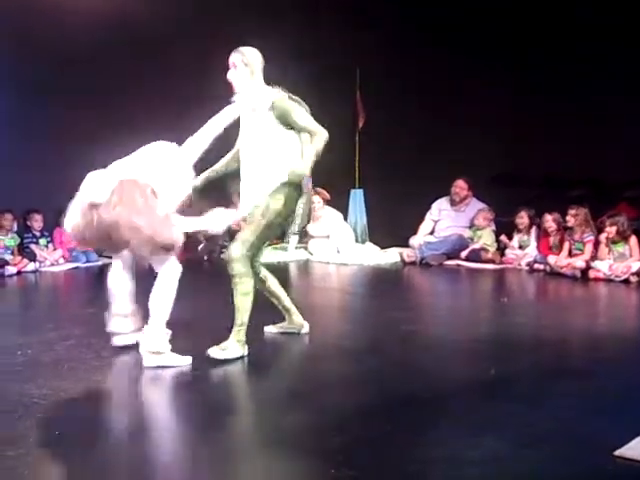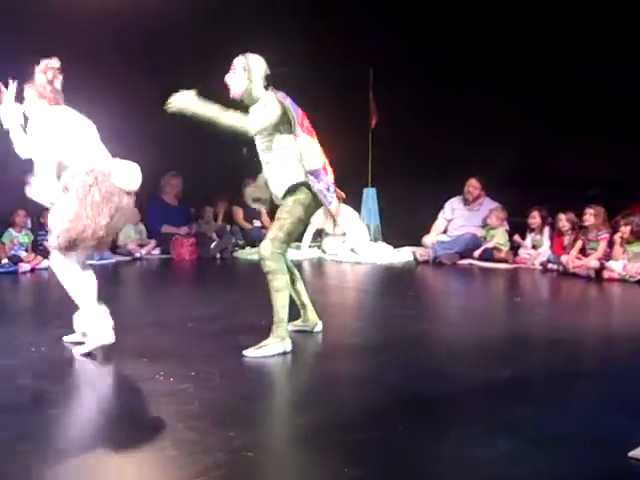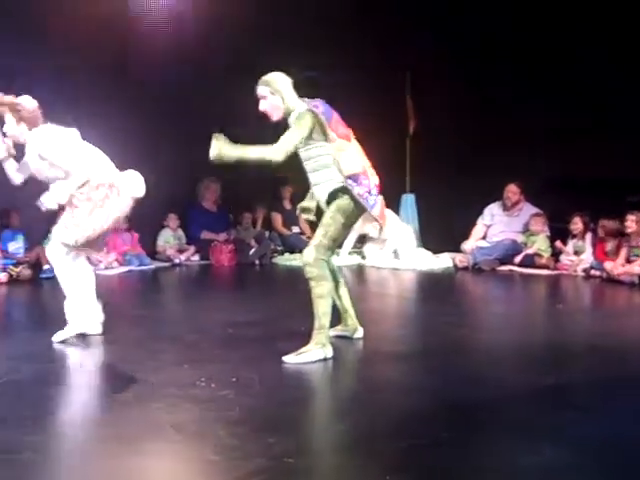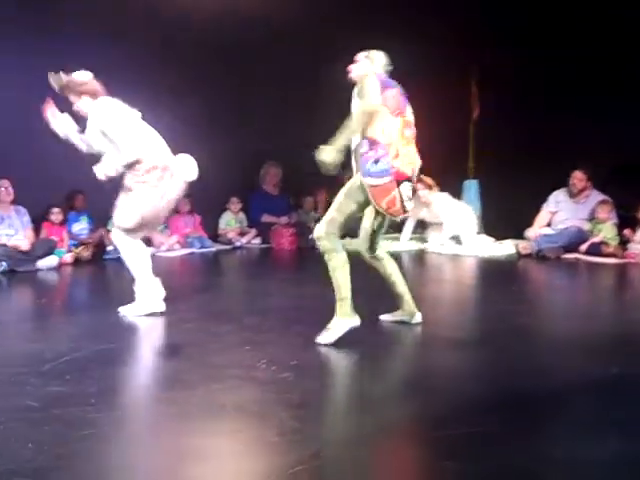
dt=0.5s
person 1, frame 1
left shoulder: (277, 101)
right shoulder: (248, 108)
left elbow: (320, 133)
right elbow: (239, 152)
left wrist: (304, 165)
right wrist: (204, 177)
left hip: (280, 192)
right hip: (259, 195)
left knee: (239, 252)
right knee: (247, 259)
left ankle: (238, 339)
right ankle: (294, 319)
person 1, frame 2
left shoulder: (271, 103)
right shoulder: (261, 107)
left elbow: (251, 127)
left wrist: (200, 108)
right wrist: (261, 184)
left hip: (303, 187)
right hip: (293, 188)
left knee: (270, 250)
right knee: (275, 252)
left ankle: (279, 336)
right ankle: (309, 317)
person 1, frame 3
left shoulder: (307, 113)
right shoulder: (306, 116)
left elbow: (278, 153)
left wrist: (232, 152)
right wrist: (311, 198)
left hip: (350, 193)
right hip: (342, 193)
left knee: (314, 257)
right knee: (320, 257)
left ankle: (319, 342)
right ankle: (349, 323)
person 1, frame 4
left shoulder: (370, 80)
right shoulder: (395, 95)
left elbow: (368, 107)
right elbow: (407, 142)
left wrist: (335, 147)
left hip: (376, 168)
right hip: (396, 175)
left knee: (325, 232)
right knee: (369, 247)
left ankle: (344, 312)
right ankle: (408, 309)
person 2, frame 1
right shoulder: (181, 167)
left hip: (94, 205)
right hip: (130, 201)
left knee: (122, 258)
right knee: (169, 269)
left ankle: (123, 326)
right ankle: (154, 348)
person 2, frame 2
left shoulder: (40, 121)
right shoulder: (71, 117)
left elbow: (45, 168)
left hip: (91, 187)
right hip: (115, 184)
left knee: (63, 258)
right knee: (74, 259)
left ankle: (97, 326)
right ankle: (91, 327)
person 2, frame 3
left shoulder: (41, 142)
right shoulder: (38, 142)
left elbow: (80, 170)
left wrist: (56, 196)
left hip: (102, 193)
right hip: (96, 194)
left knee: (57, 250)
right knee: (74, 254)
left ankle: (80, 318)
right ankle: (91, 318)
person 2, frame 4
left shoulder: (103, 111)
right shoulder: (103, 113)
left elbow: (129, 148)
right elbow: (89, 146)
left wrist: (106, 170)
right wrist: (61, 123)
left hip: (155, 174)
right hip: (150, 174)
left knee: (122, 234)
right knee: (130, 236)
left ankle: (150, 296)
right ankle: (151, 295)
